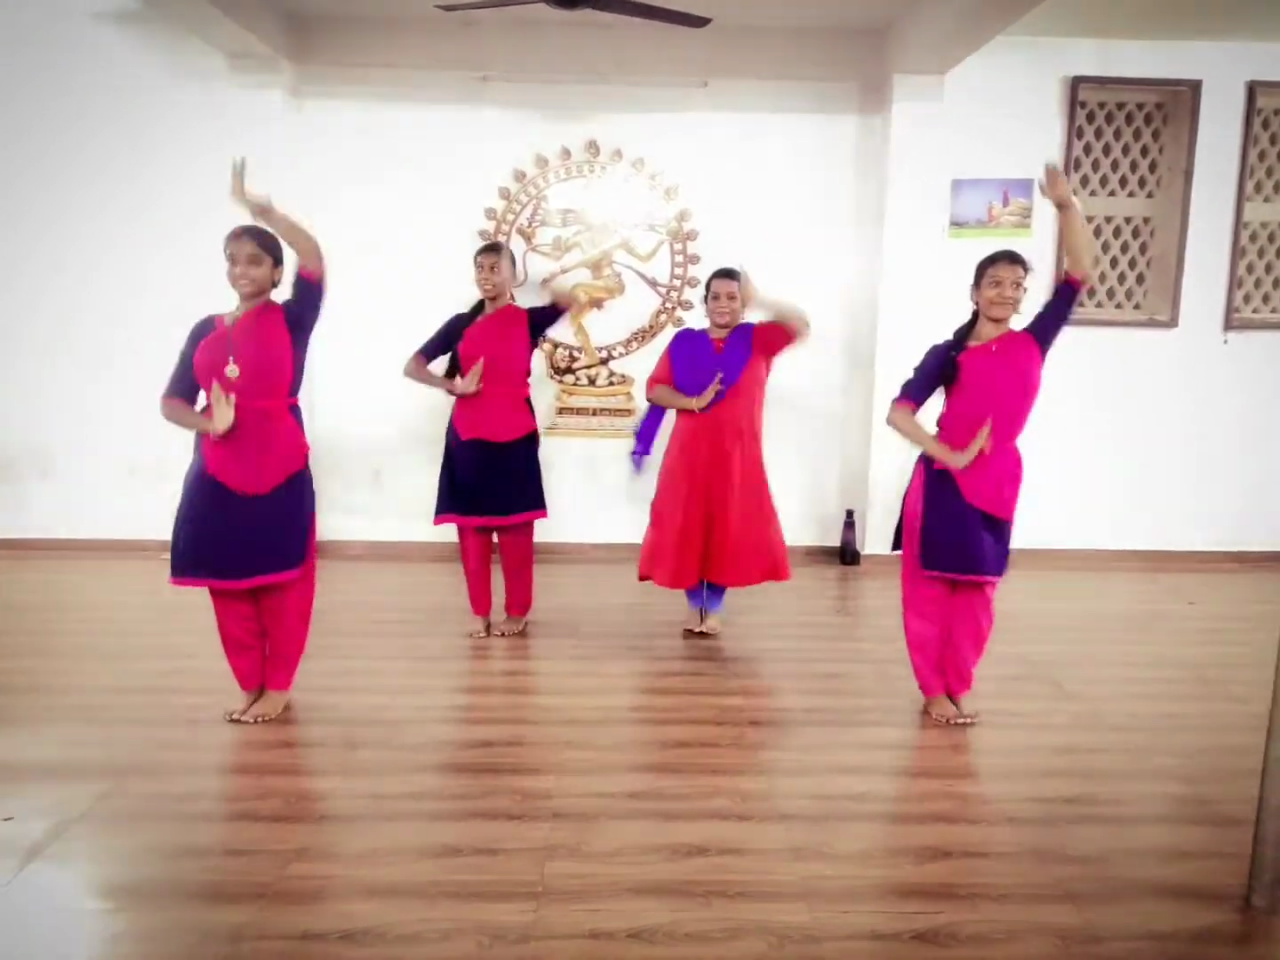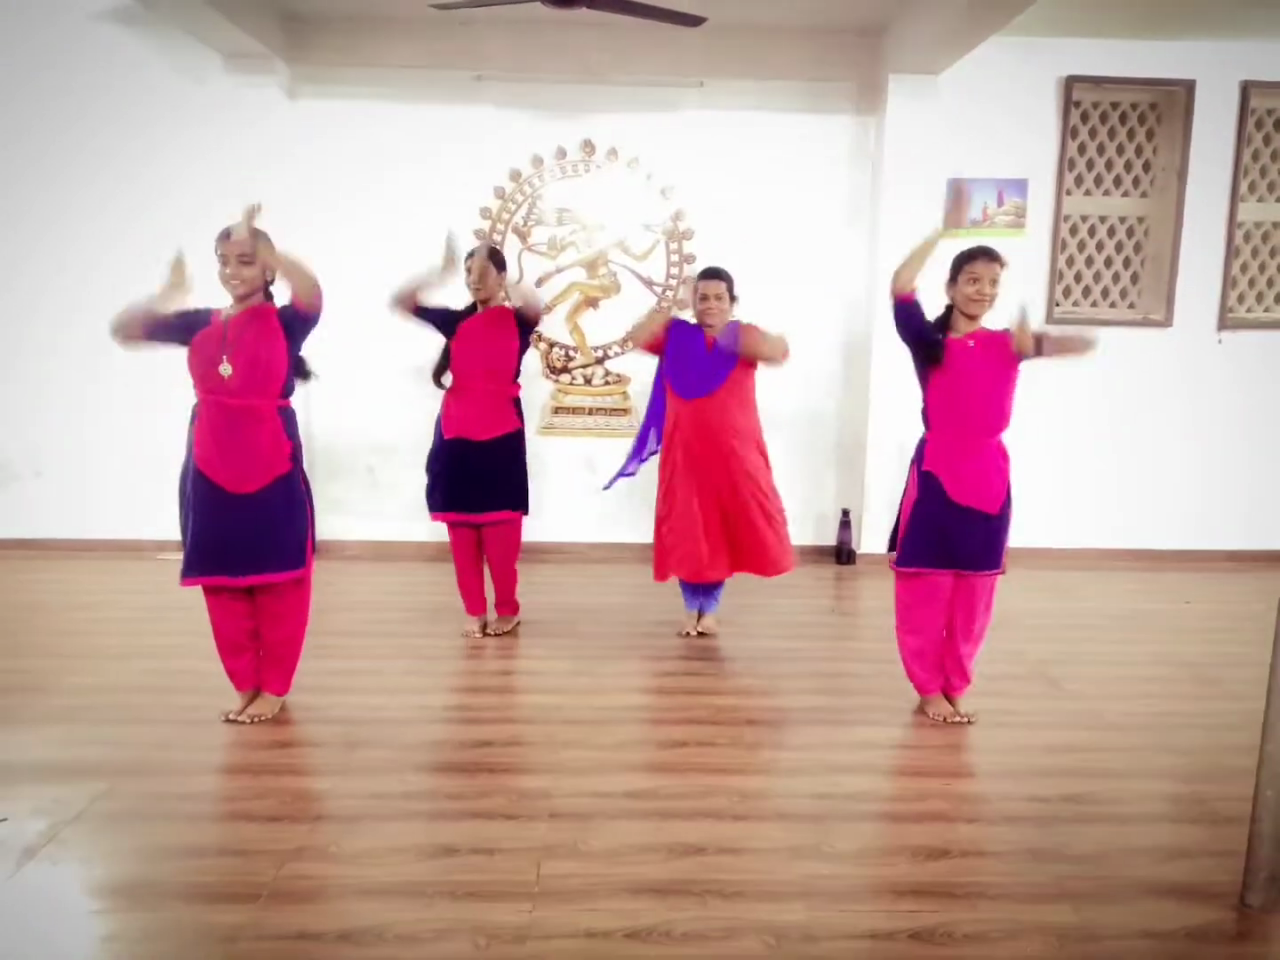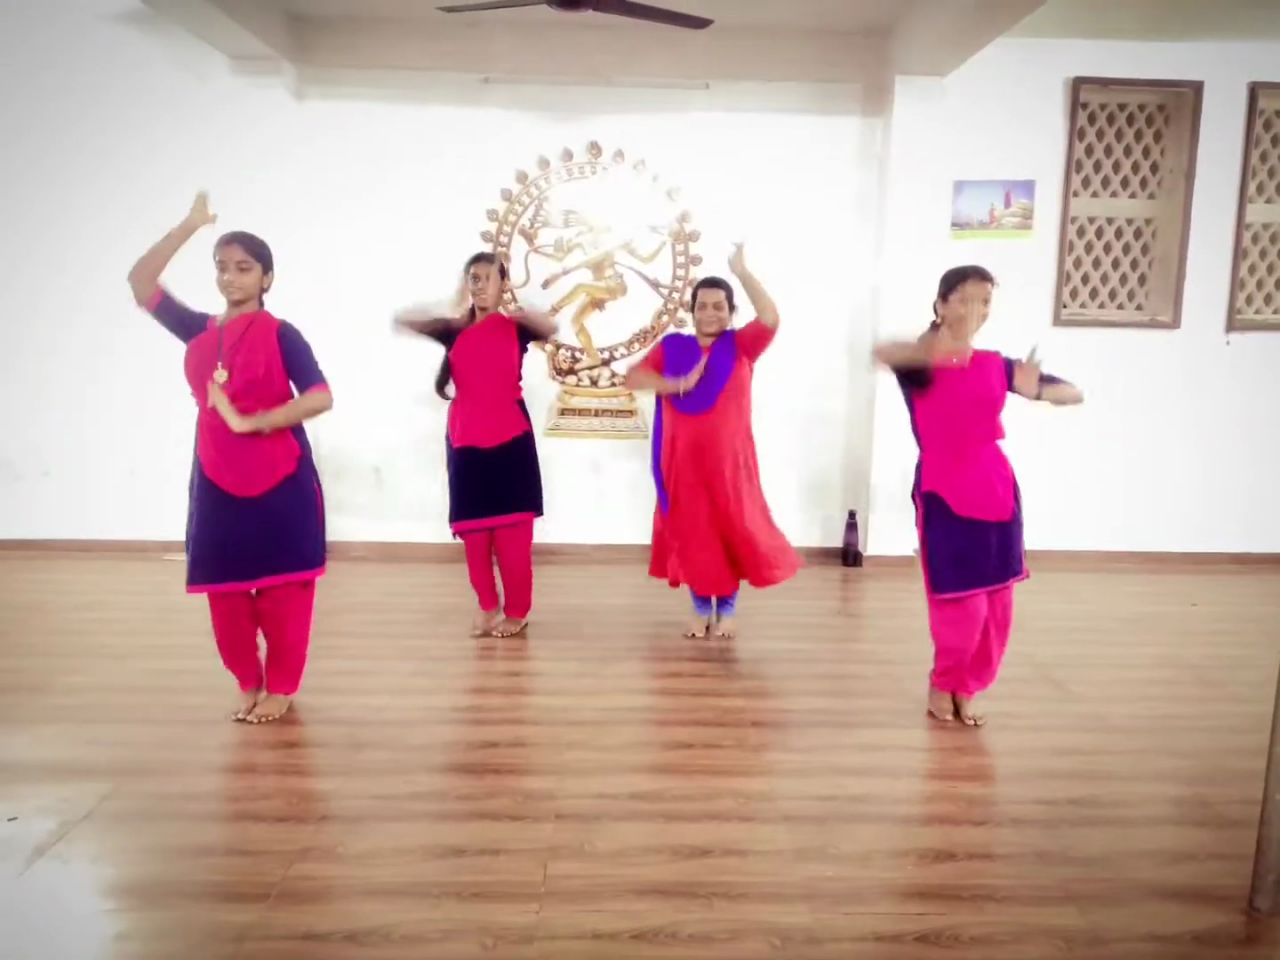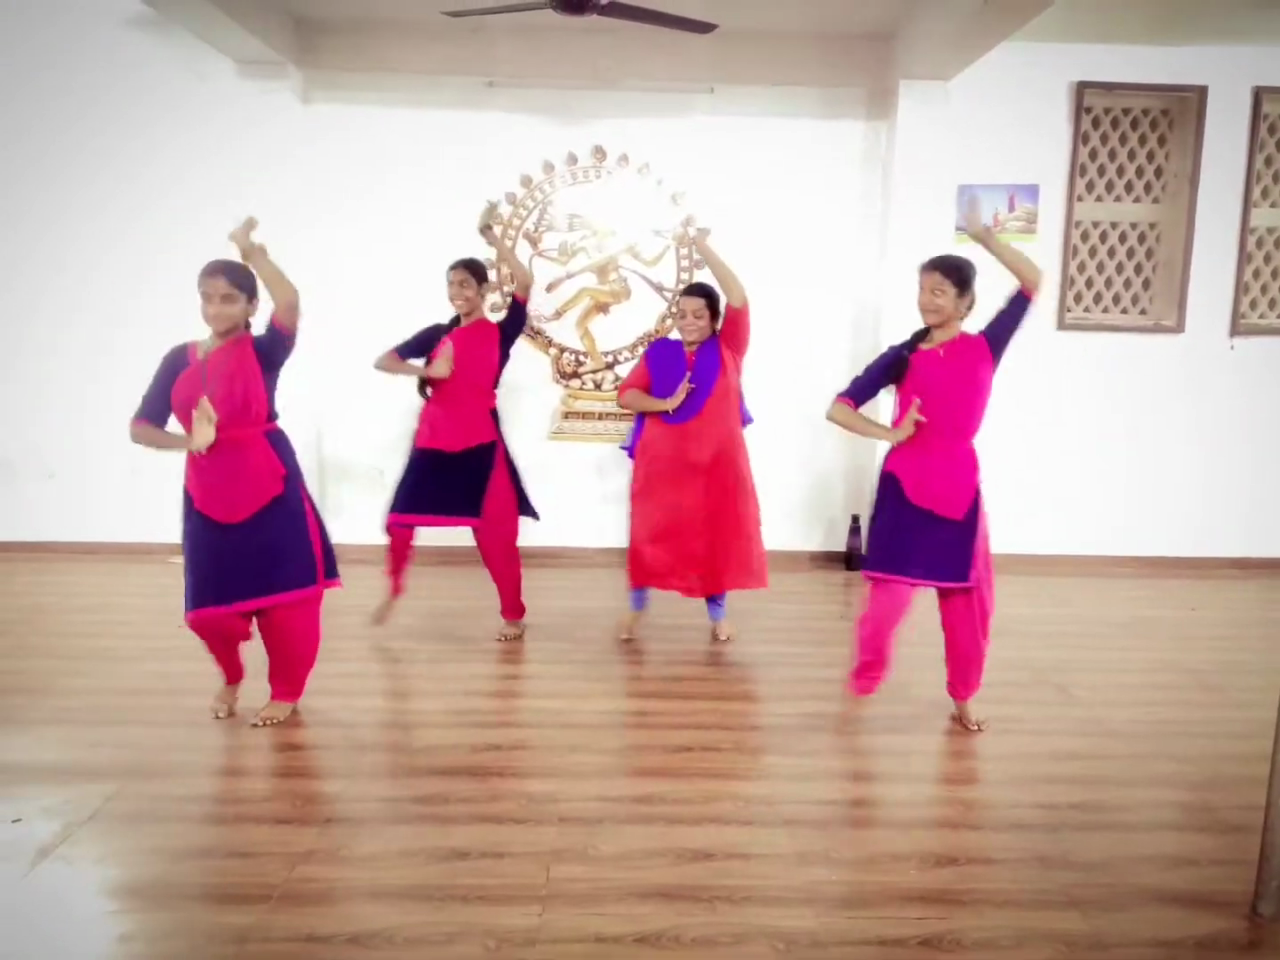
dt=0.3s
person 1, frame 1
left shoulder: (292, 321)
right shoulder: (206, 334)
left elbow: (312, 257)
right elbow: (170, 402)
left wrist: (257, 206)
right wrist: (206, 424)
left hip: (279, 470)
right hip: (218, 477)
left knee: (283, 578)
right knee: (228, 580)
left ankle: (278, 686)
right ankle: (250, 685)
person 1, frame 2
left shoulder: (282, 323)
right shoulder: (199, 326)
left elbow: (312, 295)
right elbow: (123, 330)
left wrist: (260, 245)
right wrist: (166, 303)
left hip: (271, 468)
right hip: (209, 468)
left knee: (276, 581)
right knee: (222, 584)
left ankle: (274, 689)
right ankle: (245, 687)
person 1, frame 3
left shoulder: (282, 334)
right shoulder: (197, 329)
left elbow: (320, 398)
right elbow: (140, 282)
left wrist: (249, 421)
right wrist: (191, 226)
left hip: (280, 475)
right hip: (217, 476)
left knee: (281, 584)
right knee: (226, 587)
left ankle: (280, 687)
right ankle: (248, 682)
person 1, frame 4
left shoulder: (264, 353)
right shoulder: (179, 361)
left elbow: (291, 307)
right elbow: (140, 428)
left wrist: (252, 251)
right wrist: (186, 440)
left hip: (271, 494)
right hip: (209, 502)
left knee: (286, 606)
right knee: (209, 613)
left ankle: (285, 692)
right ankle: (231, 675)
person 2, frame 1
left shoulder: (1034, 343)
right shoulder: (947, 355)
left elbow: (1078, 274)
right elbow: (899, 412)
left wrist: (1064, 204)
right wrist: (950, 458)
left hip: (998, 476)
right hip: (943, 479)
left knee: (977, 589)
right knee: (930, 590)
left ankle: (959, 687)
right ankle: (934, 691)
person 2, frame 2
left shoulder: (1003, 345)
right shoulder: (927, 341)
left elbow: (1082, 342)
right elbow: (901, 289)
left wrist: (1033, 344)
right wrist: (941, 234)
left hip: (989, 480)
right hip: (936, 475)
left knee: (975, 592)
right knee: (928, 590)
left ankle: (954, 689)
right ankle: (928, 691)
person 2, frame 3
left shoulder: (997, 366)
right shoulder: (919, 365)
left elbow: (1073, 393)
right elbow: (884, 352)
left wrist: (1036, 388)
right wrist: (937, 350)
left hip: (996, 492)
right hip: (941, 493)
left knee: (995, 605)
right knee: (962, 607)
left ankle: (967, 689)
right ankle: (941, 686)
person 2, frame 4
left shoulder: (985, 348)
right shoulder: (902, 357)
left elbow: (1031, 281)
right elbow: (838, 409)
left wrist: (982, 234)
right wrist: (887, 434)
left hip: (959, 481)
right hip: (904, 483)
left knee: (968, 597)
right knee: (888, 593)
left ankle: (963, 695)
right ankle: (863, 681)
person 3, frame 1
left shoulder: (529, 319)
right shoulder: (461, 325)
left elbow: (566, 303)
right elbow: (412, 366)
left wrist: (516, 282)
right wrist: (453, 386)
left hip: (515, 432)
right hip: (469, 433)
left knee: (515, 526)
right knee: (472, 526)
left ankle: (517, 611)
right ankle: (480, 613)
person 3, frame 2
left shoulder: (511, 322)
right shoulder: (456, 321)
left elbow: (535, 310)
right elbow: (401, 302)
right wrist: (441, 274)
left hip: (500, 431)
right hip: (455, 432)
left knee: (500, 522)
right knee: (460, 525)
left ankle: (507, 611)
right ankle: (474, 613)
person 3, frame 3
left shoulder: (515, 328)
right shoulder: (452, 332)
left elbow: (549, 328)
right elbow: (403, 321)
left wrist: (510, 307)
right wrist: (450, 317)
left hip: (509, 437)
right hip: (465, 439)
left knee: (510, 529)
right knee: (473, 529)
left ankle: (517, 611)
right ankle: (488, 606)
person 3, frame 4
left shoulder: (502, 334)
right shoulder: (438, 333)
left elbow: (524, 285)
right elbow: (382, 361)
left wrist: (491, 237)
right wrist: (425, 371)
left hip: (479, 444)
right hip: (433, 443)
left knee: (495, 533)
right knee: (399, 522)
left ankle: (513, 614)
right ankle: (395, 584)
person 4, frame 1
left shoulder: (758, 338)
right shoulder: (684, 342)
left elbow: (800, 325)
right elbow: (654, 389)
left wrist: (762, 303)
right wrist: (692, 403)
left hip: (738, 454)
right hip: (690, 453)
left knee: (731, 526)
right knee: (686, 525)
left ankle: (713, 608)
right ankle: (694, 605)
person 4, frame 2
left shoulder: (741, 339)
right shoulder: (677, 337)
left elbow: (779, 351)
right elbow: (643, 337)
left wrist: (739, 335)
right wrist: (665, 311)
left hip: (732, 452)
right hip: (684, 450)
left knee: (726, 530)
right knee: (687, 532)
left ankle: (710, 609)
right ankle: (691, 610)
person 4, frame 3
left shoulder: (742, 346)
right shoulder: (671, 347)
left elbow: (770, 318)
right elbow: (635, 378)
left wrist: (741, 271)
right wrist: (679, 384)
left hip: (730, 457)
right hip: (684, 459)
left knee: (733, 530)
right knee: (691, 531)
left ankle: (726, 610)
right ankle: (701, 609)
person 4, frame 4
left shoulder: (728, 349)
right shoulder: (658, 353)
left elbow: (739, 301)
right elbow: (626, 394)
left wrist: (705, 251)
right wrist: (665, 403)
left hip: (718, 461)
right hip: (665, 461)
left knee: (718, 537)
right knee: (651, 534)
left ankle: (717, 615)
right ankle: (636, 610)
